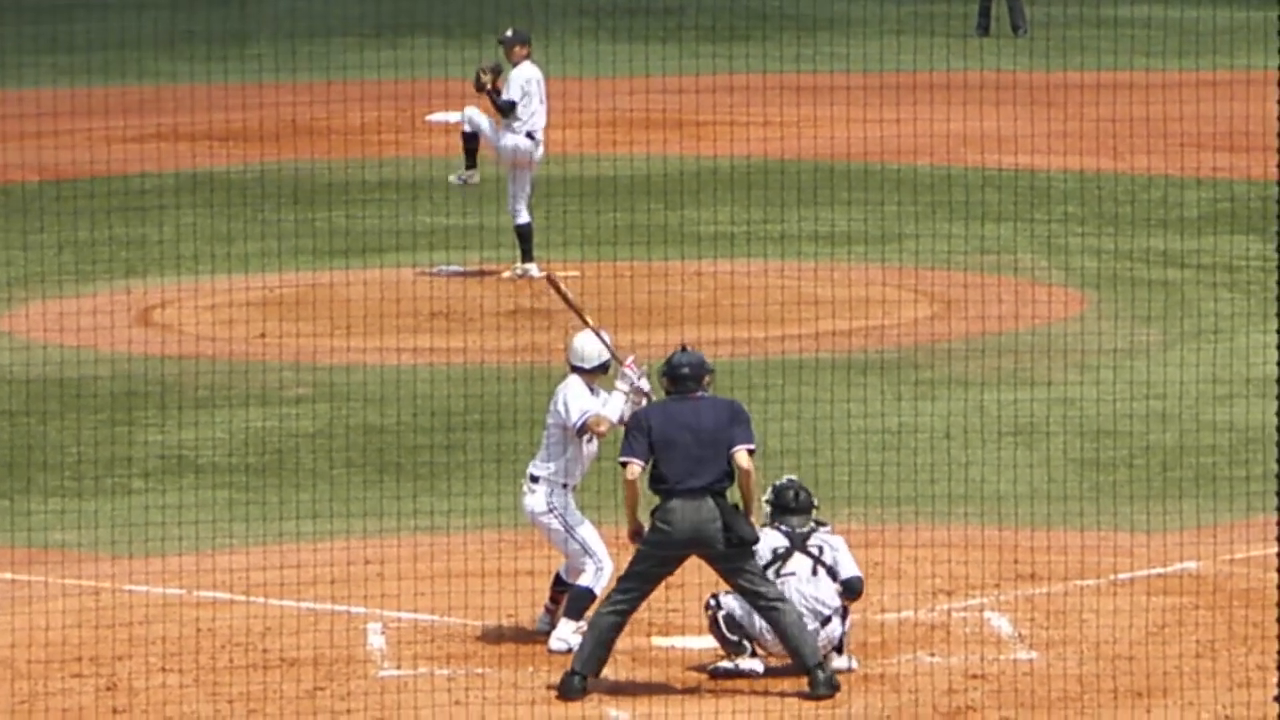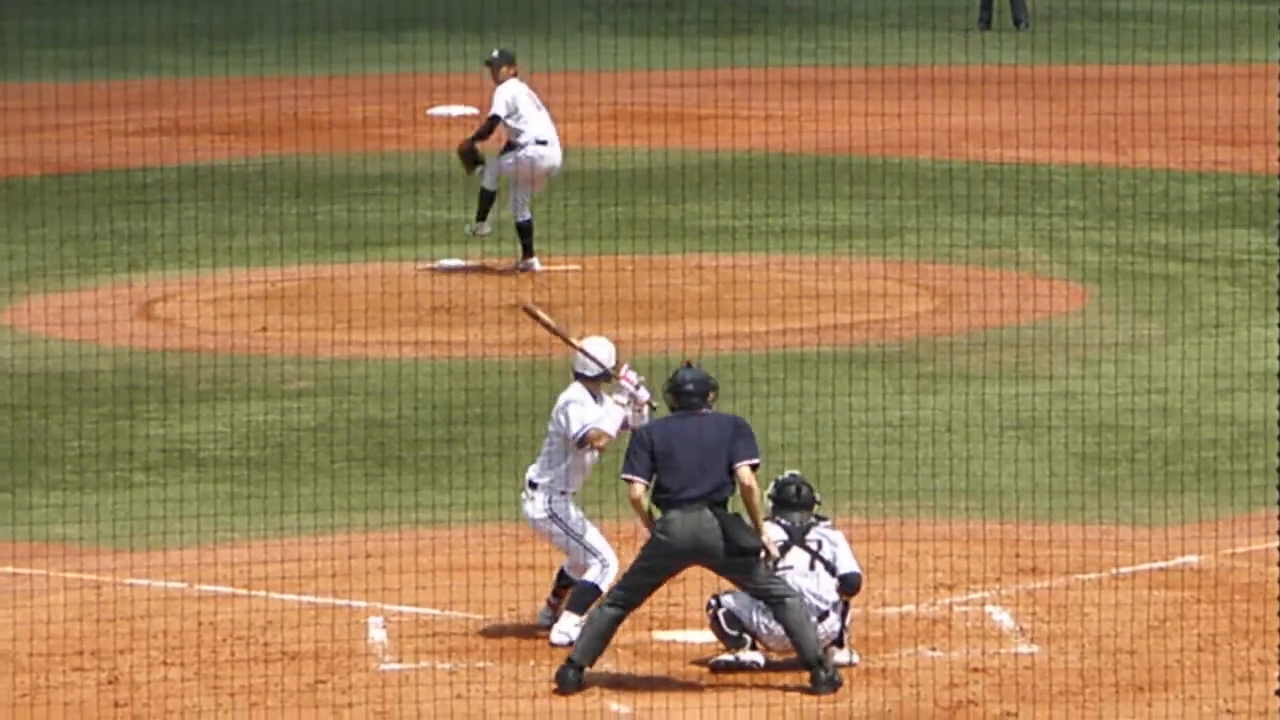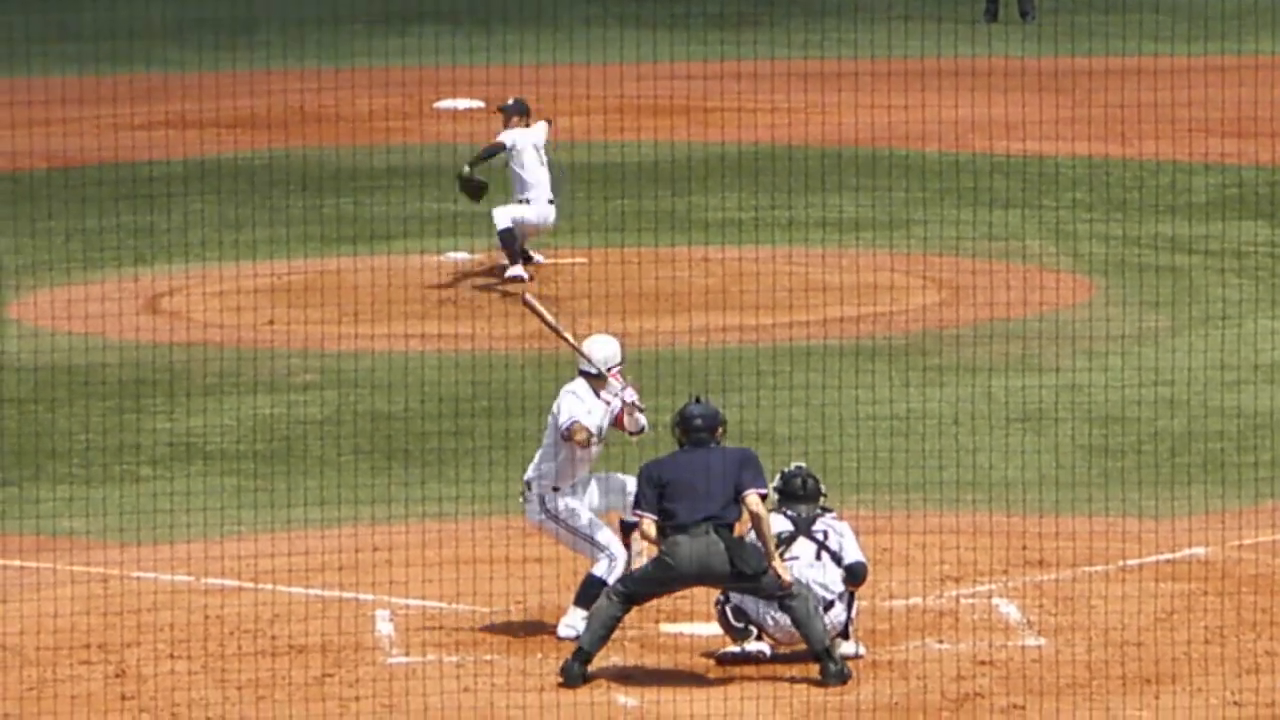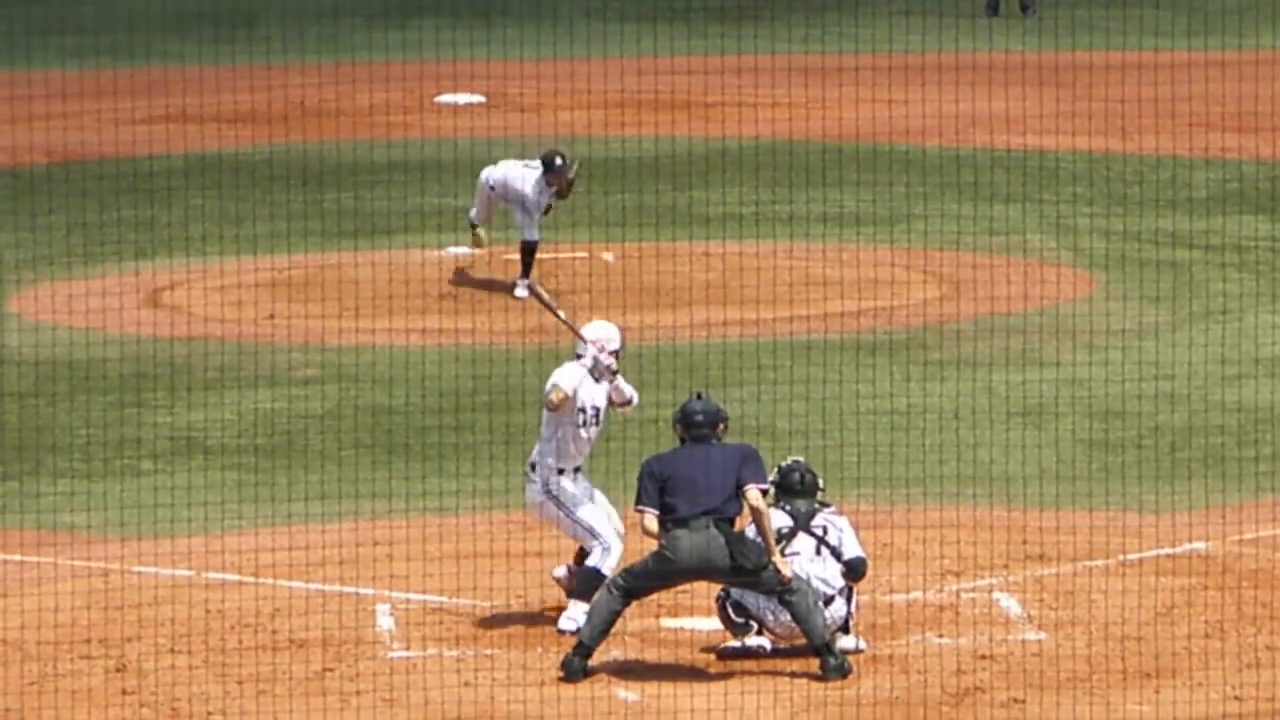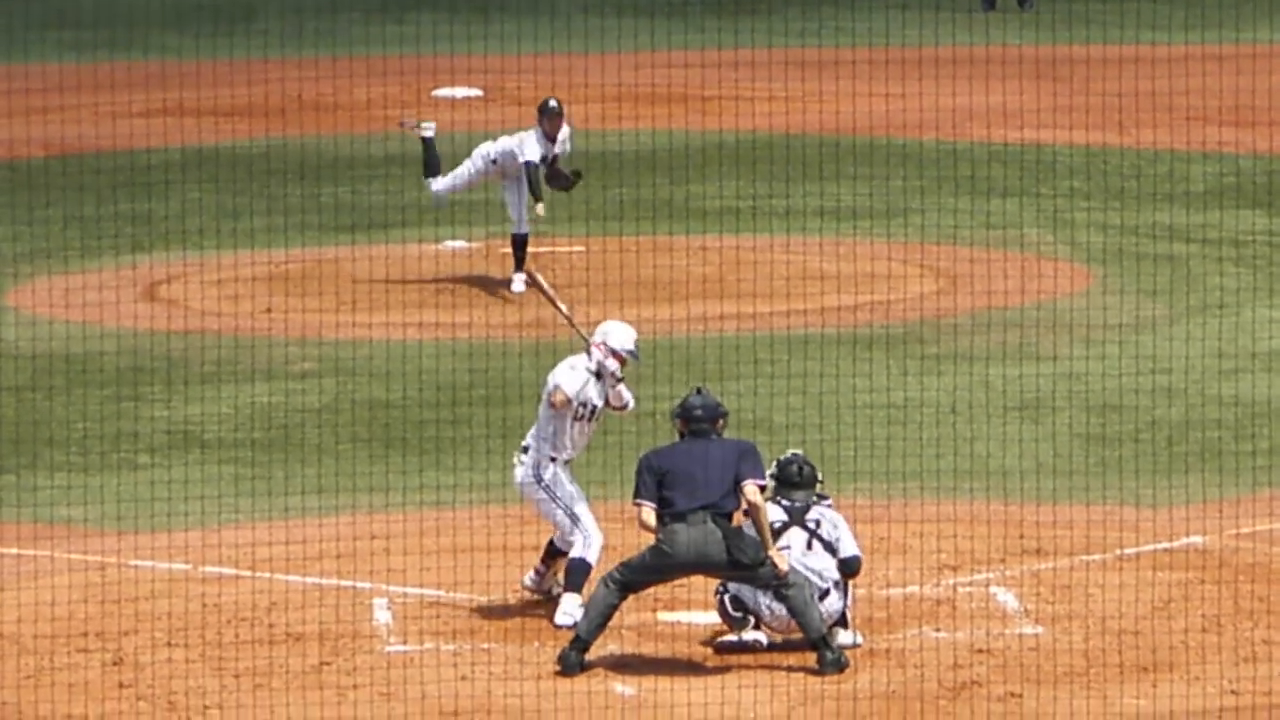
dt=0.4s
person 1, frame 1
left shoulder: (646, 416)
right shoulder: (730, 410)
left elbow: (631, 474)
right elbow: (744, 465)
left wrist: (632, 520)
right wrist: (748, 513)
left hip: (669, 518)
right hip: (716, 516)
left knee: (621, 600)
right knee: (769, 598)
left ankle: (577, 677)
right ankle: (818, 673)
person 1, frame 2
left shoulder: (649, 432)
right shoulder: (733, 425)
left elbow: (636, 493)
right elbow: (747, 482)
right wrist: (760, 531)
left hip: (671, 528)
right hip: (717, 526)
left knee: (619, 599)
right knee: (779, 594)
left ankle: (573, 670)
right ankle: (821, 671)
person 1, frame 3
left shoulder: (654, 468)
right shoulder: (742, 457)
left elbow: (646, 527)
right elbow: (755, 508)
right wrist: (774, 559)
left hip: (676, 553)
right hip: (722, 551)
left knee: (618, 594)
right knee: (791, 591)
left ankle: (577, 664)
right ankle: (831, 664)
person 1, frame 4
left shoulder: (656, 464)
right shoulder: (743, 453)
left elbow: (648, 523)
right elbow: (756, 502)
right wrist: (774, 554)
left hip: (676, 548)
right hip: (722, 546)
left knee: (617, 589)
right knee: (791, 586)
left ankle: (578, 659)
right ankle: (830, 659)
person 1, frame 5
left shoulder: (655, 458)
right shoulder: (742, 449)
left elbow: (646, 517)
right elbow: (753, 499)
right wrist: (770, 548)
left hip: (673, 542)
right hip: (719, 541)
left knee: (615, 583)
right knee: (787, 580)
left ankle: (575, 653)
right ankle: (827, 653)
person 2, frame 1
left shoulder: (592, 393)
right shoulder: (571, 391)
left elbow: (628, 418)
right elbow: (600, 427)
left wrist: (636, 394)
right wrist: (622, 387)
left hip: (553, 493)
right hip: (549, 496)
left knee: (581, 556)
right knee: (598, 564)
left ankle: (551, 617)
right ankle: (564, 635)
person 2, frame 2
left shoulder: (596, 399)
right shoulder: (574, 402)
left elbow: (636, 424)
right elbow: (599, 441)
left wrist: (638, 403)
right wrist: (621, 399)
left hip: (555, 497)
right hip: (547, 501)
left knee: (585, 553)
right knee: (605, 562)
left ankle: (552, 611)
right ankle: (565, 628)
person 2, frame 3
left shoulder: (602, 394)
right shoulder: (573, 395)
left elbow: (636, 429)
right elbow: (579, 437)
left wrist: (632, 407)
right wrist: (608, 399)
left hip: (573, 487)
right hip: (549, 498)
left knee: (634, 491)
right knee: (611, 556)
left ankle: (633, 561)
right ankle: (573, 623)
person 2, frame 4
left shoulder: (600, 379)
right shoulder: (567, 373)
left elbow: (628, 400)
right elbow: (553, 401)
left wrist: (612, 374)
right wrist: (586, 364)
left hip: (570, 477)
right hip: (550, 482)
left knee: (613, 527)
right knee: (608, 545)
left ankle: (572, 575)
right ankle: (574, 616)
person 2, frame 5
left shoulder: (602, 377)
right shoulder: (571, 367)
left elbow: (623, 405)
right elbow: (558, 401)
left wrist: (615, 379)
right wrist: (589, 367)
left hip: (557, 467)
right hip: (540, 468)
left knee: (572, 527)
right knee: (588, 537)
left ankle: (540, 579)
right ankle: (569, 610)
person 3, frame 1
left shoulder: (519, 73)
right shoulder: (533, 72)
left elbow: (505, 110)
left wrist: (488, 89)
right wrist: (495, 89)
left hip: (517, 142)
right hip: (532, 146)
left knee: (470, 114)
right knee: (518, 206)
left ankle: (469, 172)
right ankle: (528, 264)
person 3, frame 2
left shoulder: (505, 90)
right shoulder: (522, 90)
left elbow: (490, 127)
right elbow: (515, 137)
left wrist: (469, 142)
left hip: (535, 153)
right hip: (551, 155)
left knee: (490, 171)
right knee: (518, 202)
left ankle: (480, 222)
right ankle: (529, 259)
person 3, frame 3
left shoulder: (515, 136)
right shoulder: (535, 133)
left elbow: (495, 147)
right elbow: (545, 123)
left wrist: (469, 166)
left hip: (538, 211)
right hip: (538, 210)
left knee: (500, 215)
left ankle: (517, 267)
right ankle: (527, 258)
person 3, frame 4
left shoulder: (560, 169)
right shoulder: (536, 190)
left wrist: (565, 189)
right hip: (493, 182)
left knee: (530, 229)
right knee: (481, 215)
left ankle: (523, 280)
right ankle: (475, 227)
person 3, frame 5
left shoulder: (564, 133)
right shoulder: (532, 142)
left elbow: (551, 165)
right elbow: (530, 170)
left wrist: (567, 177)
right wrist: (539, 201)
left hip: (514, 174)
right hip: (491, 156)
left knee: (521, 221)
right knee: (437, 188)
left ankle: (519, 273)
right ankle: (427, 134)
person 4, frame 1
left shoulder: (761, 539)
right shoulder: (831, 540)
right elbow: (854, 588)
right wrist: (840, 597)
left hip: (776, 637)
right hip: (824, 638)
left knee: (717, 604)
right knee: (842, 598)
left ankle: (745, 657)
right ankle: (836, 655)
person 4, frame 2
right shoulder: (831, 535)
right elbow: (852, 584)
left hip: (775, 633)
right hip: (823, 633)
left knee: (718, 604)
right knee: (841, 594)
left ankle: (744, 650)
right ankle: (836, 649)
person 4, frame 3
left shoulder: (767, 524)
right shoulder: (837, 526)
right elbow: (858, 574)
left hip: (781, 624)
right hip: (829, 623)
left knee: (727, 600)
right knee: (847, 588)
left ankle: (751, 641)
right ankle: (842, 640)
person 4, frame 4
right shoulder: (836, 521)
right elbow: (857, 569)
left hip: (781, 620)
right hip: (828, 618)
left knee: (727, 595)
right knee: (845, 581)
left ankle: (752, 637)
right ankle: (842, 635)
person 4, frame 5
right shoulder: (831, 517)
right elbow: (852, 567)
left hip: (777, 614)
right hip: (825, 612)
left knee: (726, 589)
right knee: (840, 577)
left ankle: (748, 630)
right ankle: (840, 630)
